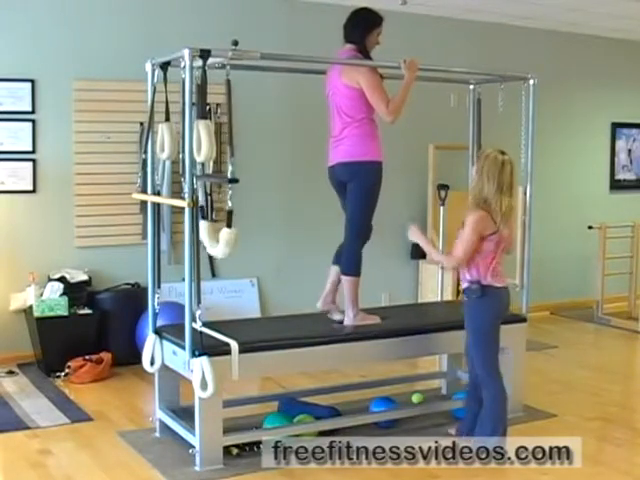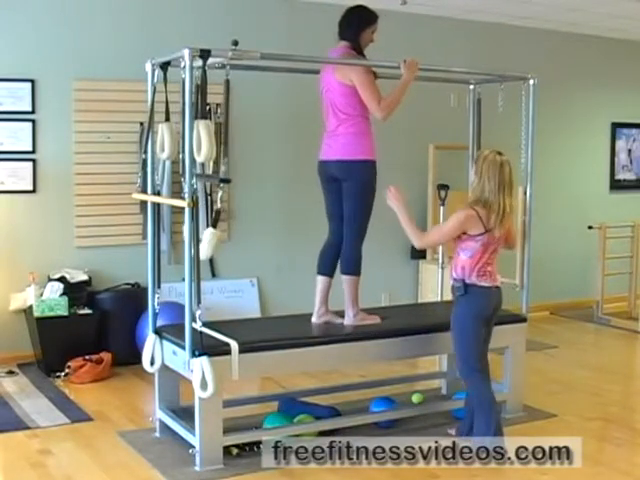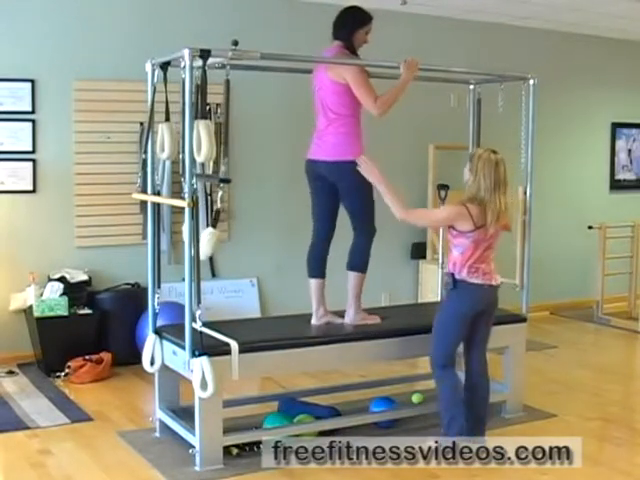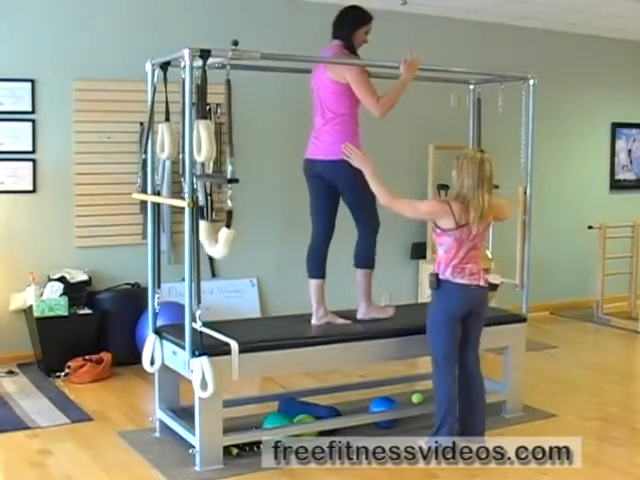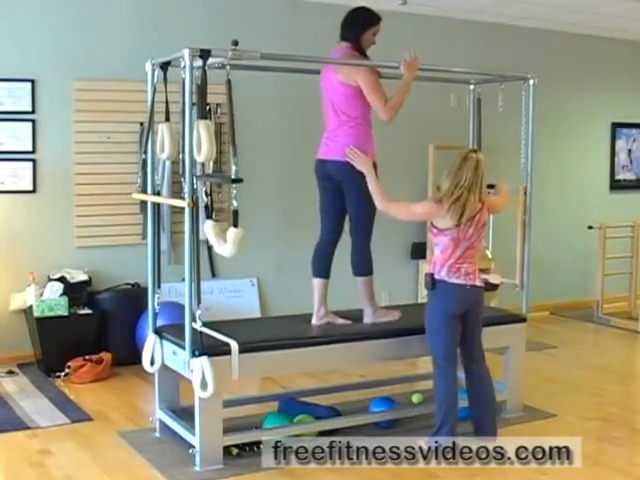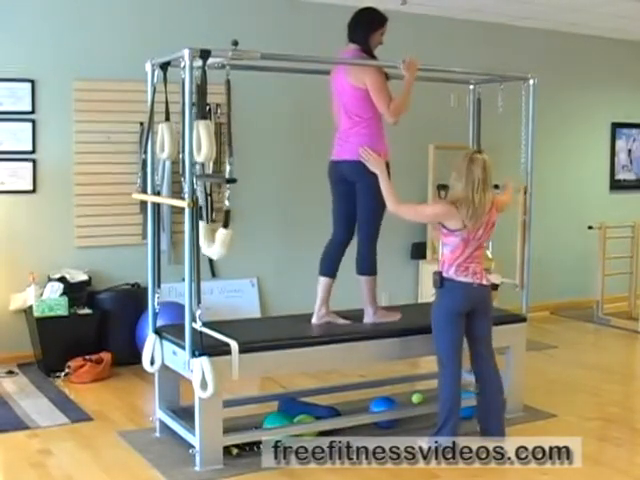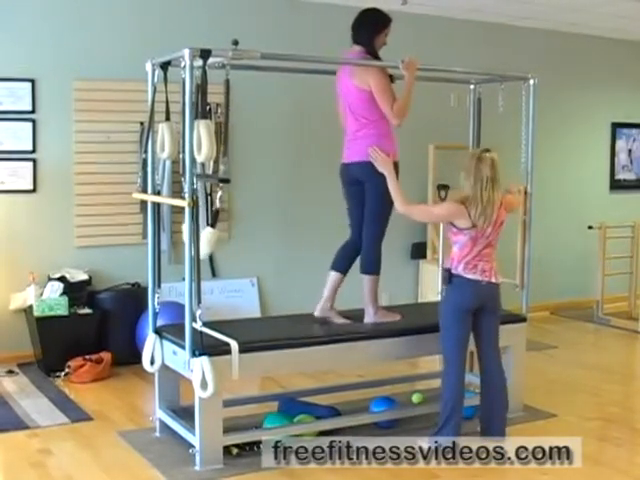
dt=0.3s
person 1, frame 1
left shoulder: (335, 68)
right shoulder: (361, 67)
right elbow: (389, 113)
right wrist: (408, 79)
left hip: (338, 162)
right hip: (362, 161)
left knee: (358, 231)
right knee: (357, 234)
left ankle: (328, 297)
right ankle: (352, 312)
person 1, frame 2
left shoulder: (329, 64)
right shoulder: (354, 64)
right elbow: (380, 111)
right wrist: (406, 78)
left hip: (329, 160)
right hip: (354, 160)
left knee: (336, 234)
right knee: (353, 236)
left ankle: (320, 309)
right ankle: (352, 312)
person 1, frame 3
left shoulder: (322, 64)
right shoulder: (347, 63)
right elbow: (377, 107)
right wrist: (405, 78)
left hip: (317, 160)
right hip: (344, 159)
left knee: (322, 234)
right knee: (364, 231)
left ankle: (319, 310)
right ankle: (354, 309)
person 1, frame 4
left shoulder: (321, 64)
right shoulder: (347, 63)
right elbow: (378, 108)
right wrist: (406, 77)
left hip: (315, 159)
right hip: (340, 158)
left knee: (321, 234)
right knee: (368, 227)
left ankle: (319, 311)
right ankle: (365, 304)
person 1, frame 5
left shoulder: (329, 66)
right shoulder: (358, 66)
right elbow: (386, 112)
right wrist: (407, 78)
left hip: (326, 160)
right hip: (352, 161)
left knee: (329, 235)
right knee: (361, 236)
left ankle: (320, 310)
right ankle: (370, 310)
person 1, frame 6
left shoulder: (338, 68)
right shoulder: (367, 67)
right elbow: (391, 115)
right wrist: (409, 79)
left hip: (340, 161)
right hip: (366, 160)
left knee: (340, 235)
right knee: (367, 236)
left ankle: (321, 309)
right ankle: (371, 310)
person 1, frame 7
left shoulder: (343, 70)
right shoulder: (372, 70)
right elbow: (396, 117)
right wrist: (410, 79)
left hip: (350, 163)
right hip: (376, 161)
left knee: (359, 235)
right knee: (373, 235)
left ankle: (326, 303)
right ankle: (372, 310)
person 2, frame 1
left shoulder: (478, 216)
right shoulder: (502, 212)
left elbow: (451, 262)
left wrist: (420, 238)
right wrist: (479, 248)
left hip: (483, 297)
right hip: (493, 293)
left knee: (487, 371)
right knee: (477, 365)
left ankle: (491, 441)
right ankle: (471, 427)
person 2, frame 2
left shoulder: (468, 215)
right shoulder: (503, 214)
left elbow: (421, 241)
right elbow: (511, 244)
left wrist: (398, 207)
left hip: (471, 295)
right hip: (491, 293)
left knee: (471, 369)
right knee: (476, 364)
left ankle: (490, 439)
right ankle: (471, 429)
person 2, frame 3
left shoulder: (459, 212)
right shoulder: (499, 212)
left elbow: (403, 214)
left wrist: (378, 180)
left hip: (463, 292)
right hip: (489, 292)
left knee: (442, 362)
right knee: (476, 361)
left ankle: (453, 434)
right ankle: (474, 432)
person 2, frame 4
left shoulder: (443, 209)
right shoulder: (488, 210)
left elbow: (389, 201)
right elbow: (504, 211)
left wrist: (366, 168)
right wrist: (490, 197)
left hip: (450, 292)
right hip: (478, 292)
left knee: (445, 367)
right knee: (470, 363)
left ankle: (444, 439)
right ankle: (472, 433)
person 2, frame 5
left shoulder: (438, 209)
right shoulder: (483, 207)
left elbow: (384, 205)
right elbow: (503, 199)
left wrist: (368, 171)
right wrist: (503, 189)
left hip: (446, 292)
right hip: (473, 291)
left knee: (445, 367)
right knee: (476, 362)
left ankle: (444, 440)
right ankle: (487, 432)
person 2, frame 6
left shoulder: (448, 210)
right shoulder: (492, 206)
left elbow: (395, 208)
right elbow: (507, 196)
left wrist: (380, 172)
right wrist: (509, 187)
left hip: (453, 291)
right hip: (481, 291)
left knee: (449, 366)
right knee: (485, 362)
left ankle: (445, 440)
right ankle: (494, 432)
person 2, frame 7
left shoulder: (458, 209)
right shoulder: (501, 206)
left elbow: (405, 208)
right elbow: (517, 197)
left wrist: (388, 173)
right wrist: (515, 190)
left hip: (461, 288)
right hip: (490, 289)
left knee: (454, 365)
right knee: (491, 361)
left ankle: (447, 437)
right ankle: (495, 432)
